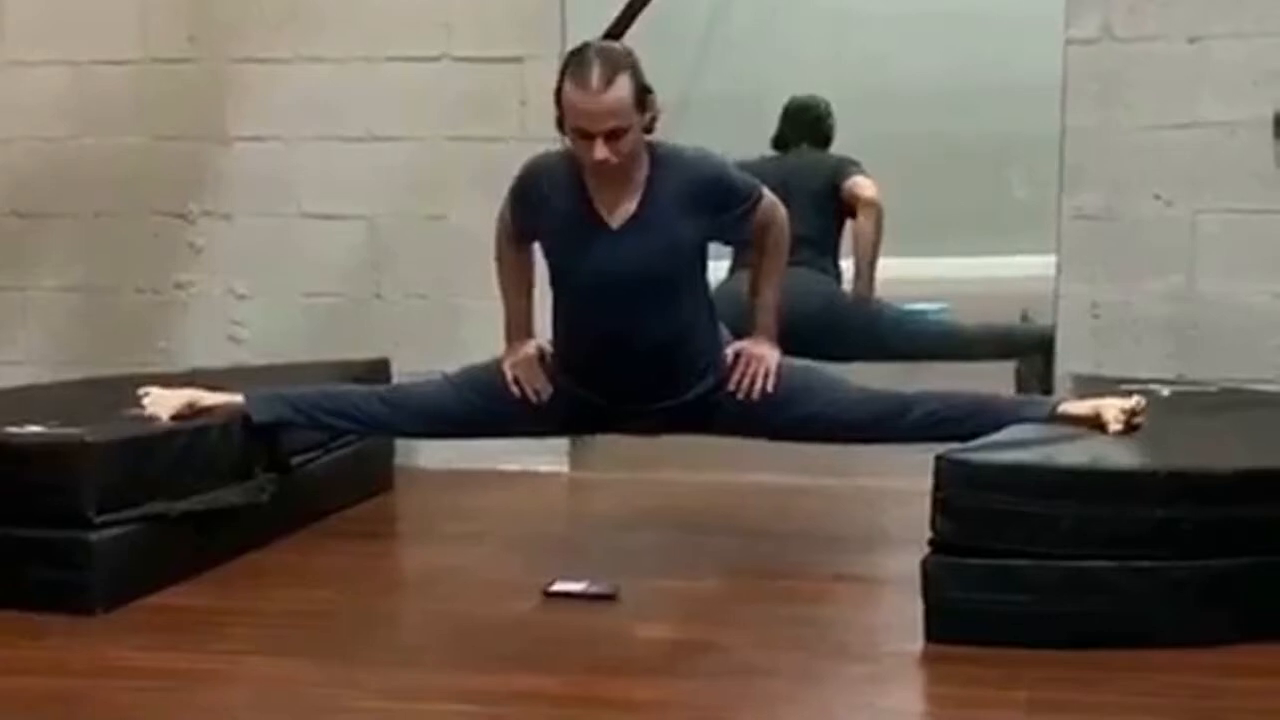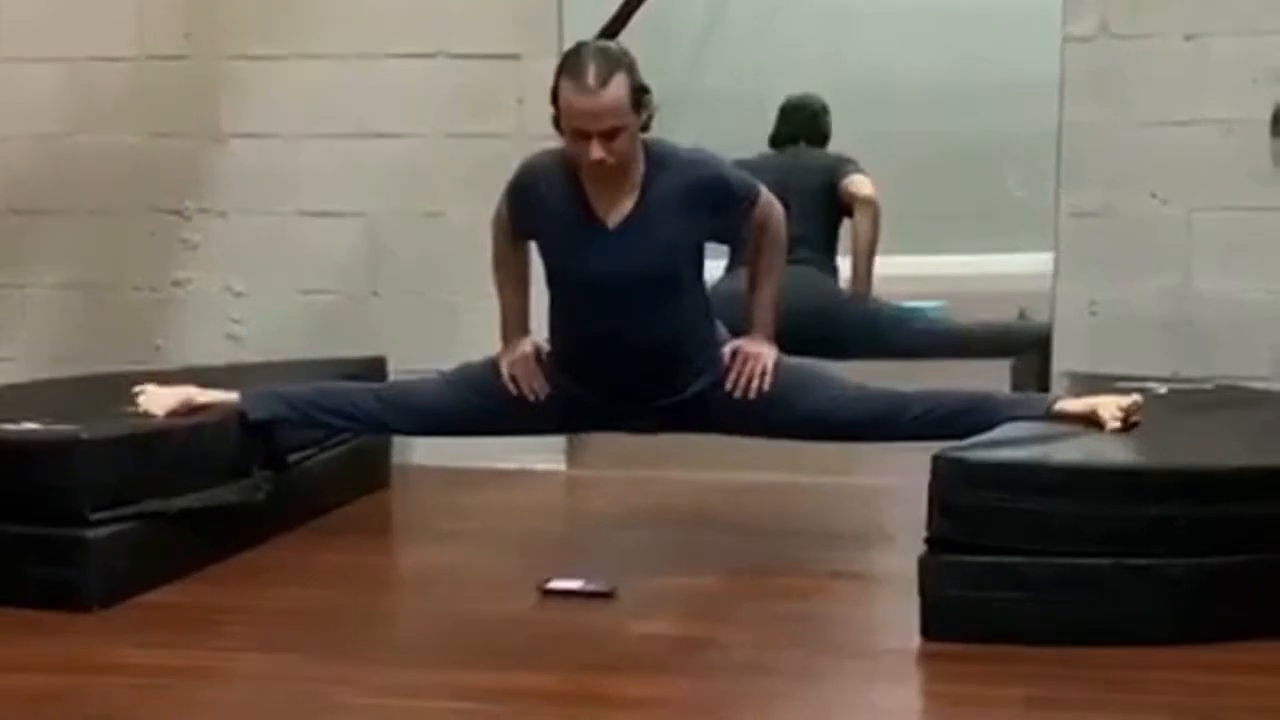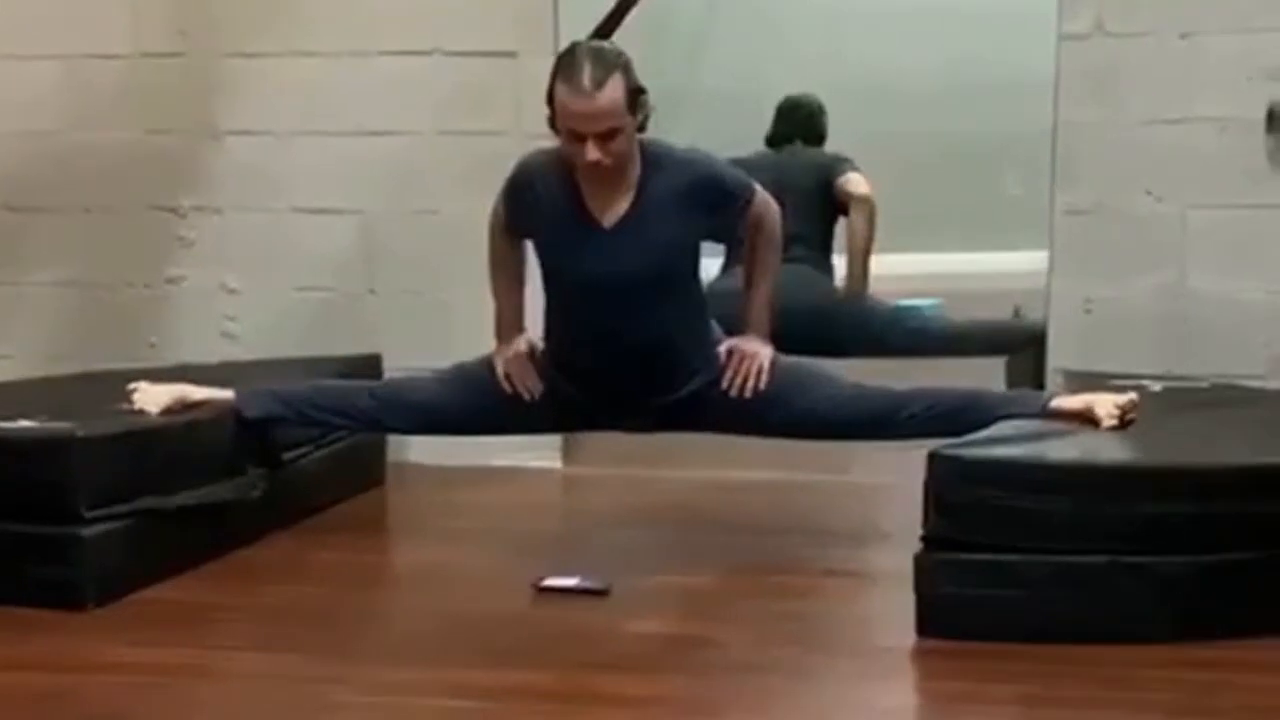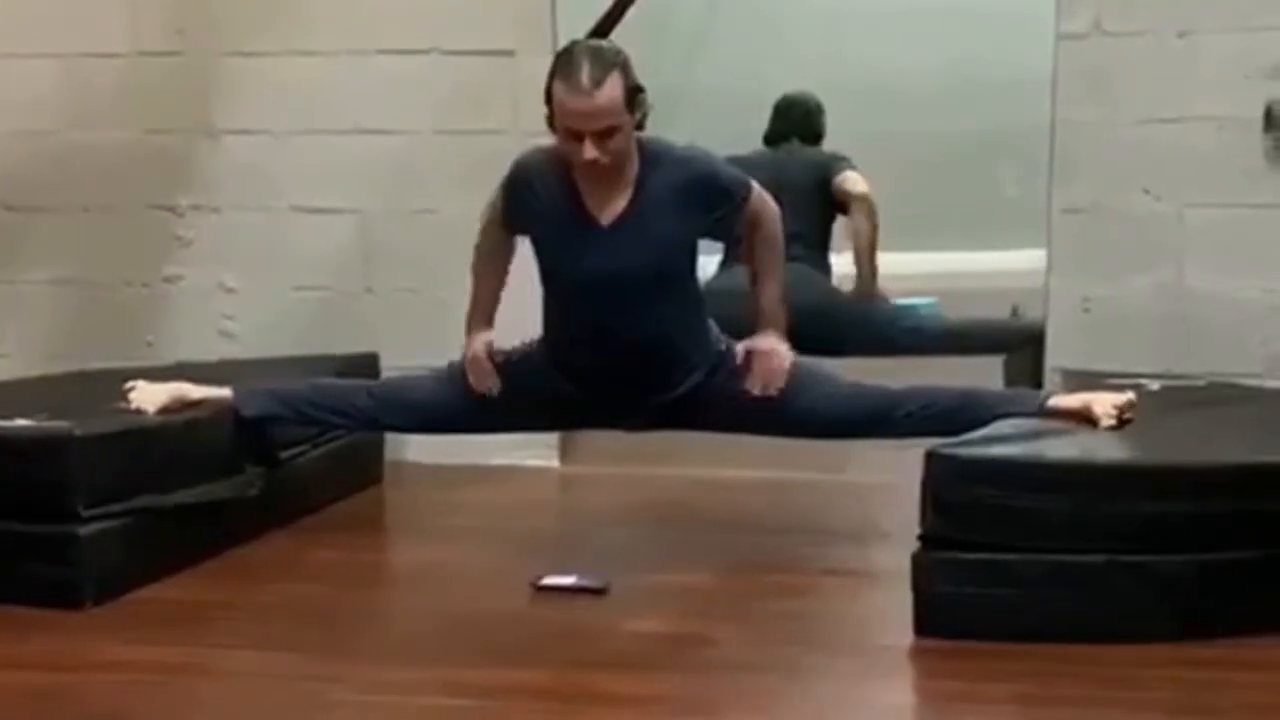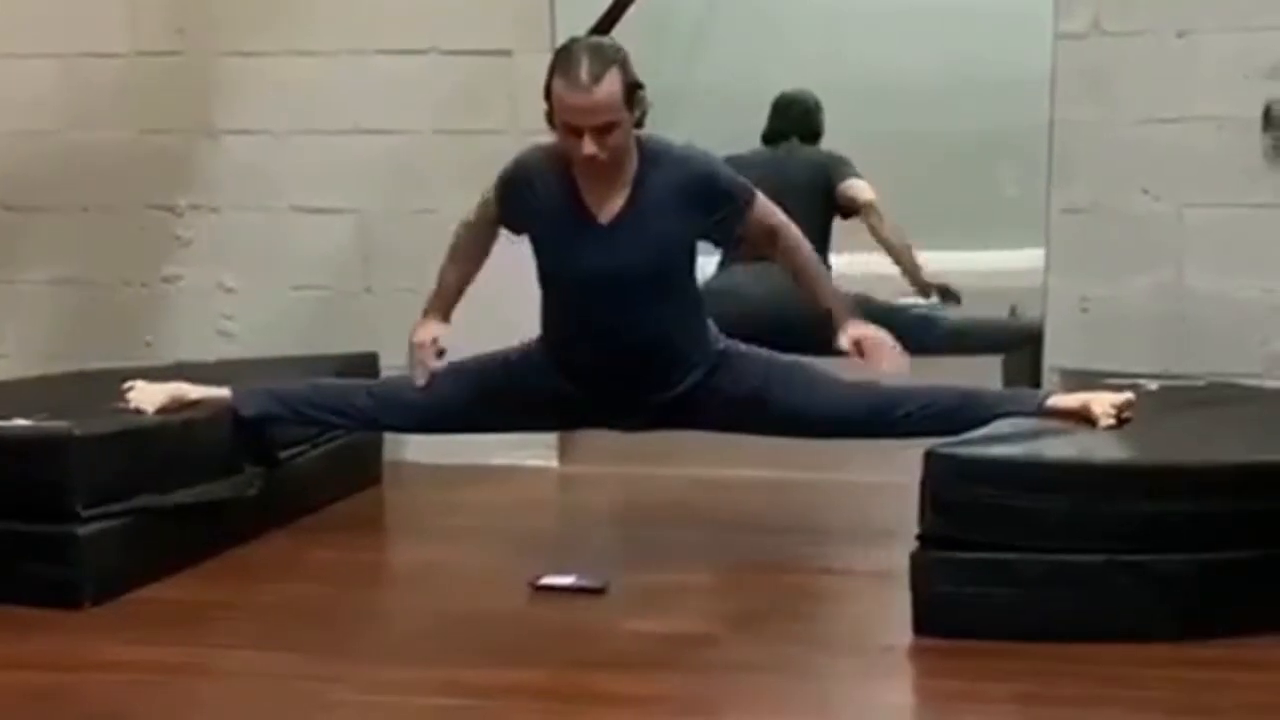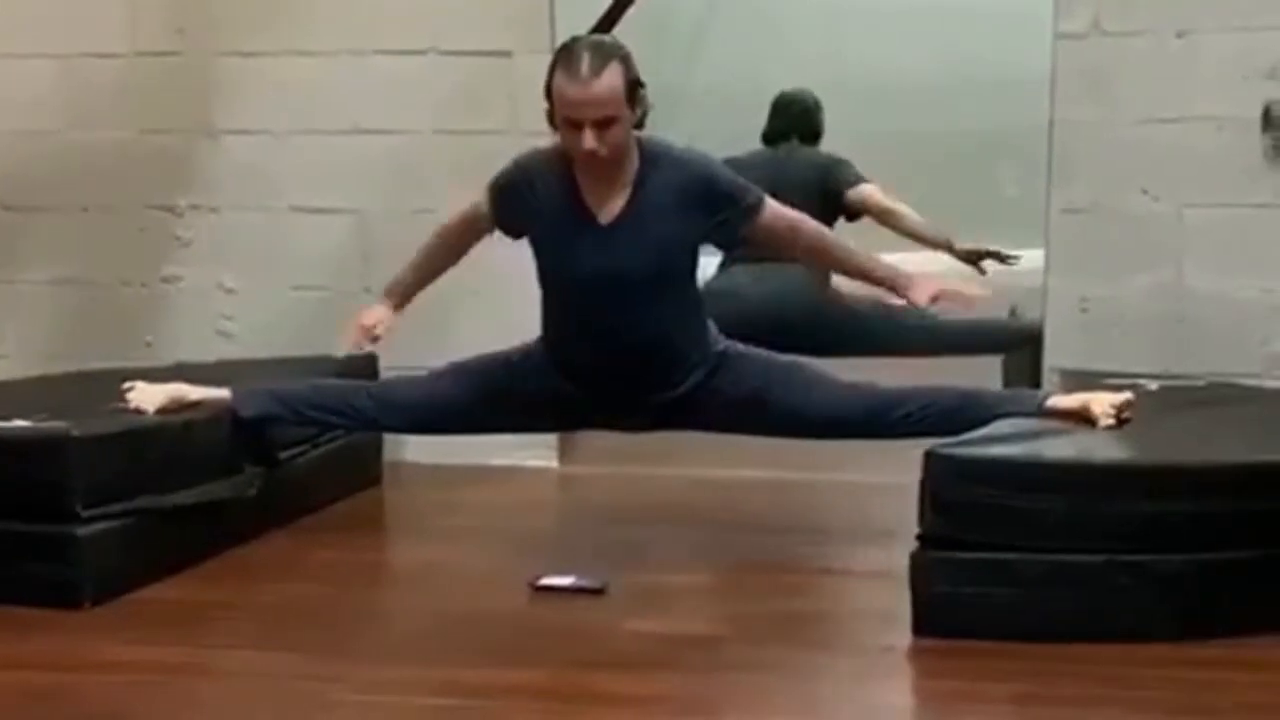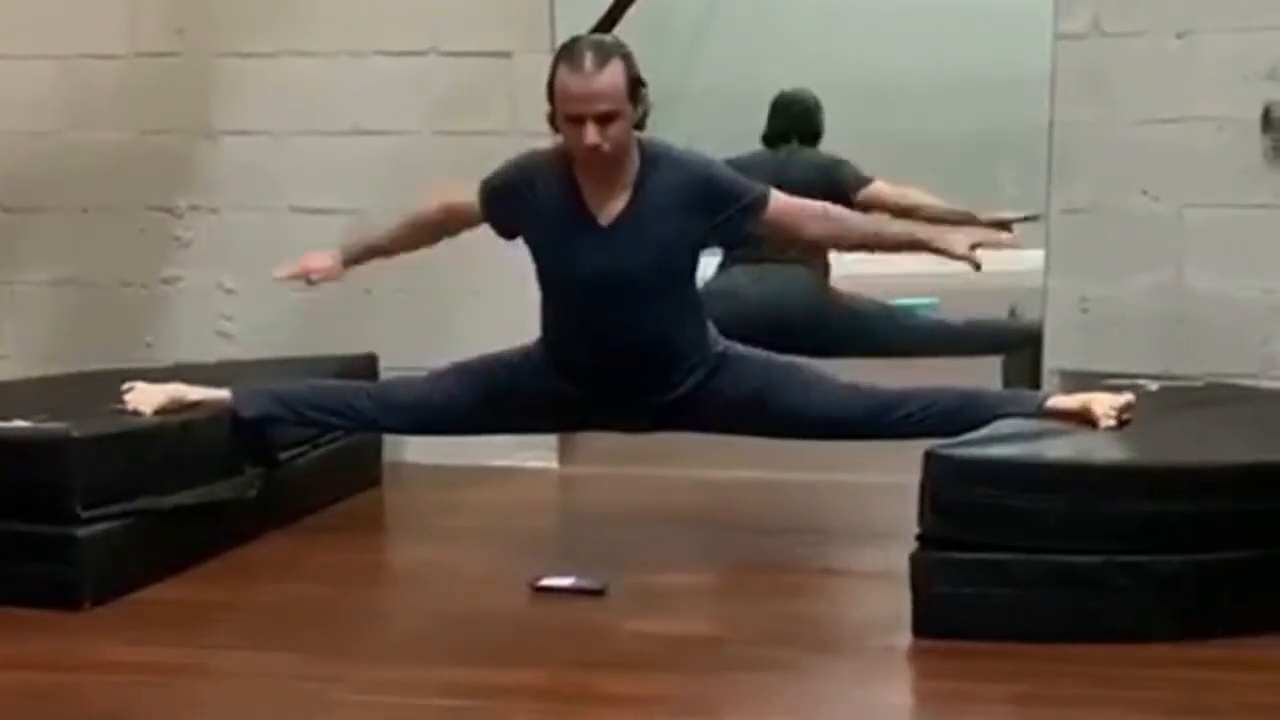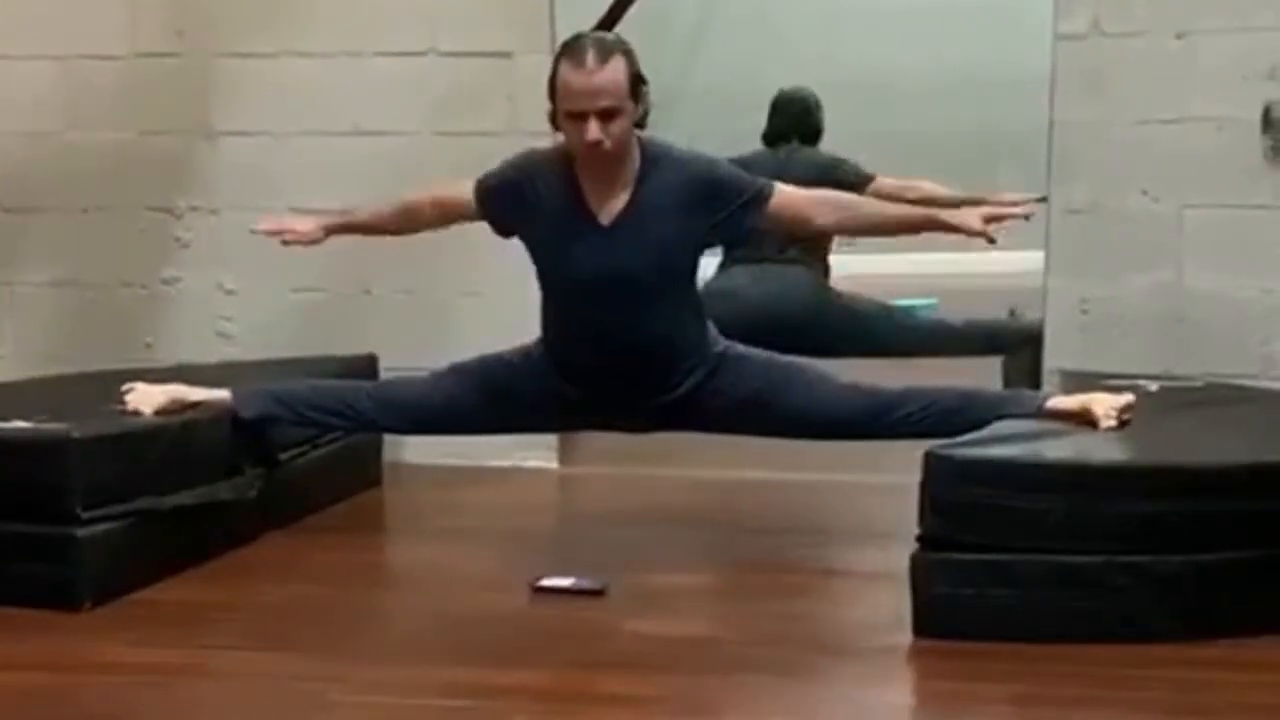
dt=0.2s
person 1, frame 1
left shoulder: (701, 180)
right shoulder: (539, 183)
left elbow: (774, 221)
right elbow: (510, 239)
left wrist: (763, 334)
right wrist: (518, 338)
left hip: (703, 385)
right hip: (574, 387)
left knee: (880, 415)
right knee: (401, 409)
left ankle: (1060, 412)
right ankle: (229, 404)
person 1, frame 2
left shoulder: (698, 179)
right shoulder: (536, 182)
left elbow: (771, 219)
right elbow: (506, 238)
left wrist: (761, 332)
right wrist: (515, 337)
left hip: (697, 382)
right hip: (571, 384)
left knee: (873, 411)
right knee: (397, 407)
left ankle: (1056, 408)
right ankle: (221, 402)
person 1, frame 3
left shoulder: (694, 179)
right shoulder: (532, 183)
left elbow: (766, 219)
right elbow: (502, 237)
left wrist: (757, 334)
right wrist: (508, 337)
left hip: (696, 381)
right hip: (566, 384)
left knee: (873, 411)
right knee: (394, 406)
left ankle: (1053, 407)
right ankle: (216, 401)
person 1, frame 4
left shoulder: (691, 175)
right shoulder: (530, 179)
left elbow: (764, 217)
right elbow: (494, 232)
left wrist: (771, 331)
right wrist: (479, 330)
left hip: (692, 379)
right hip: (564, 381)
left knee: (871, 410)
right knee: (390, 403)
left ankle: (1049, 404)
right ankle: (215, 398)
person 1, frame 5
left shoulder: (691, 177)
right shoulder: (528, 177)
left elbow: (775, 229)
right elbow: (478, 227)
left wrist: (846, 319)
right wrist: (434, 317)
left hip: (692, 378)
right hip: (565, 381)
left knee: (867, 409)
right knee: (393, 402)
left ankle: (1049, 404)
right ankle: (215, 398)
person 1, frame 6
left shoulder: (692, 180)
right shoulder: (529, 180)
left elbow: (791, 230)
right elbow: (466, 226)
left wrist: (900, 279)
right wrist: (390, 299)
left hip: (693, 379)
right hip: (565, 382)
left knee: (865, 409)
right knee: (395, 404)
left ankle: (1049, 407)
right ankle: (211, 399)
person 1, frame 7
left shoulder: (693, 182)
right shoulder: (527, 183)
left elbow: (806, 219)
right elbow: (445, 215)
left wrist: (933, 239)
right wrist: (347, 256)
left hip: (693, 380)
right hip: (564, 383)
left knee: (866, 410)
right knee: (395, 403)
left ankle: (1050, 406)
right ankle: (211, 401)
person 1, frame 8
left shoulder: (694, 181)
right shoulder: (527, 182)
left elbow: (818, 208)
right elbow: (434, 207)
left wrist: (944, 217)
right wrist: (330, 225)
left hip: (693, 381)
right hip: (565, 383)
left knee: (870, 411)
right knee: (390, 403)
person 2, frame 1
left shoulder: (741, 173)
right shoulder: (837, 167)
right elbow: (868, 199)
right wrist: (862, 292)
left hip: (741, 302)
right hip: (810, 300)
right knee: (937, 337)
right ankle: (1044, 339)
person 2, frame 2
left shoulder: (737, 172)
right shoulder: (834, 166)
right elbow: (865, 198)
right wrist: (859, 291)
left hip: (737, 300)
right hip: (808, 298)
right knee: (936, 335)
right ankle: (1041, 337)
person 2, frame 3
left shoulder: (733, 171)
right shoulder: (830, 165)
right elbow: (861, 196)
right wrist: (855, 290)
left hip: (734, 299)
right hip: (803, 296)
right knee: (929, 332)
right ankle: (1037, 335)
person 2, frame 4
left shoulder: (731, 168)
right shoulder: (828, 163)
right elbow: (860, 196)
right wrist: (866, 286)
left hip: (731, 298)
right hip: (801, 296)
right knee: (929, 332)
right ankle: (1035, 333)
person 2, frame 5
left shoulder: (729, 168)
right shoulder: (827, 164)
right elbow: (866, 202)
right wrist: (916, 275)
left hip: (730, 298)
right hip: (800, 296)
right knee: (927, 329)
right ankle: (1034, 332)
person 2, frame 6
left shoulder: (729, 169)
right shoulder: (828, 166)
right elbow: (882, 206)
right wrist: (953, 247)
left hip: (730, 298)
right hip: (800, 297)
right knee: (927, 328)
right ankle: (1034, 333)
person 2, frame 7
left shoulder: (730, 172)
right shoulder: (828, 169)
right elbow: (897, 200)
right wrist: (976, 218)
left hip: (729, 301)
right hip: (798, 299)
right knee: (922, 331)
right ankle: (1032, 336)
person 2, frame 8
right shoulder: (828, 168)
right elbow: (905, 193)
right wrist: (987, 200)
left hip: (729, 300)
right hip: (798, 299)
right knee: (923, 332)
right ankle: (1030, 334)
